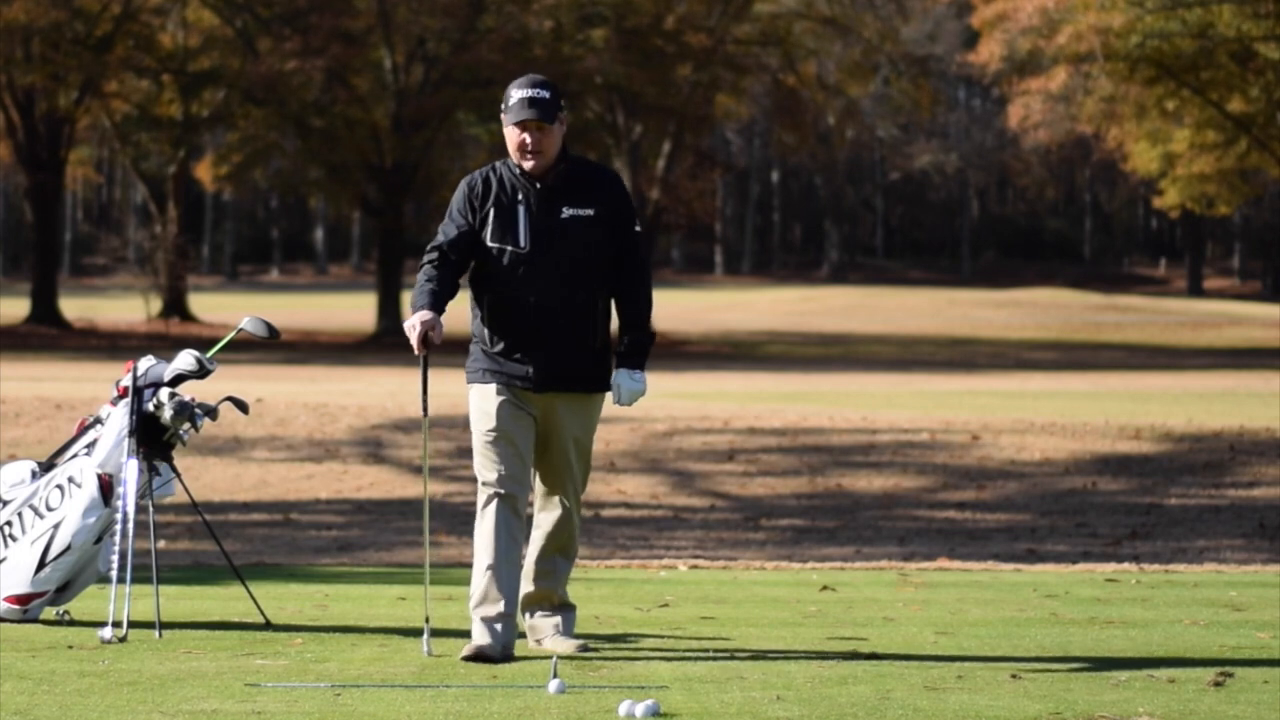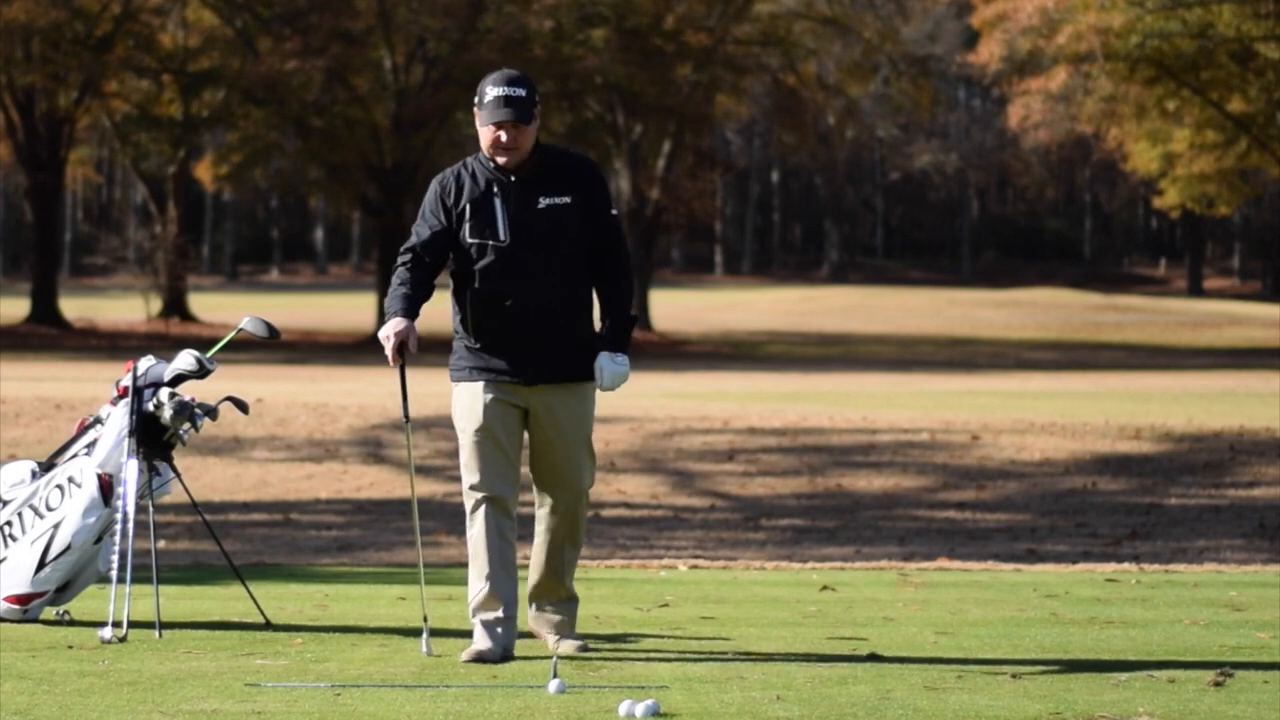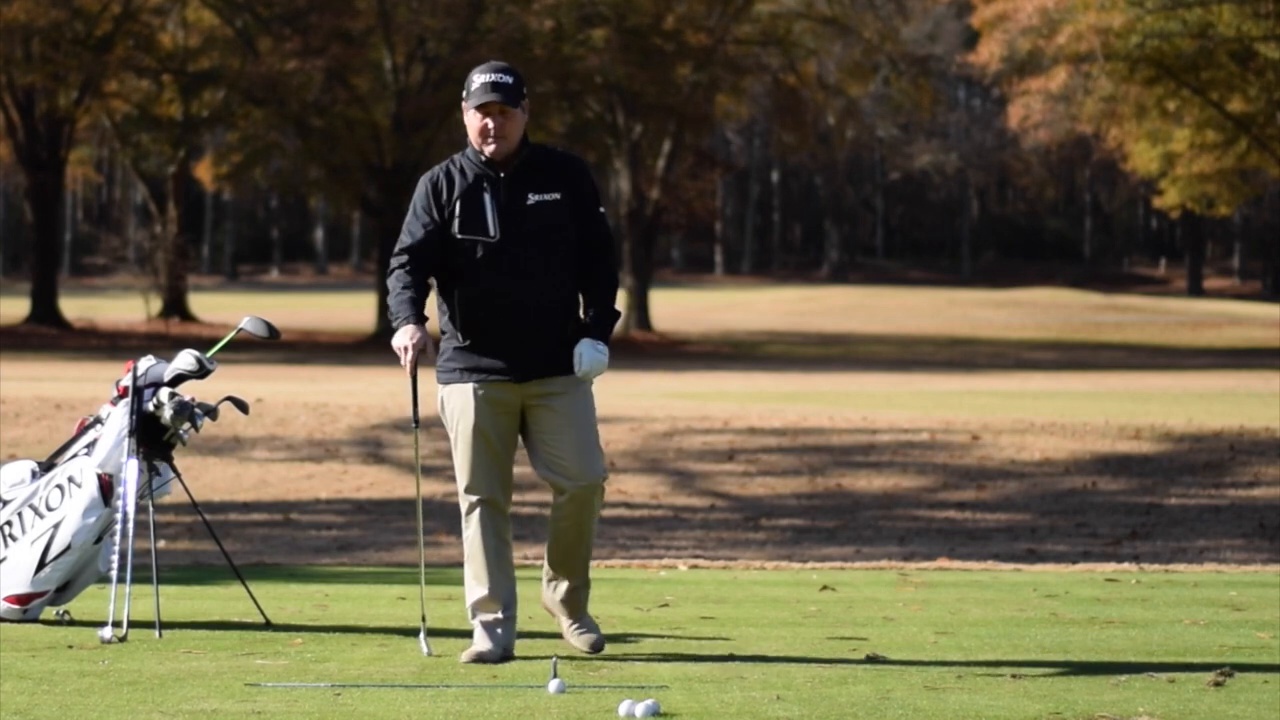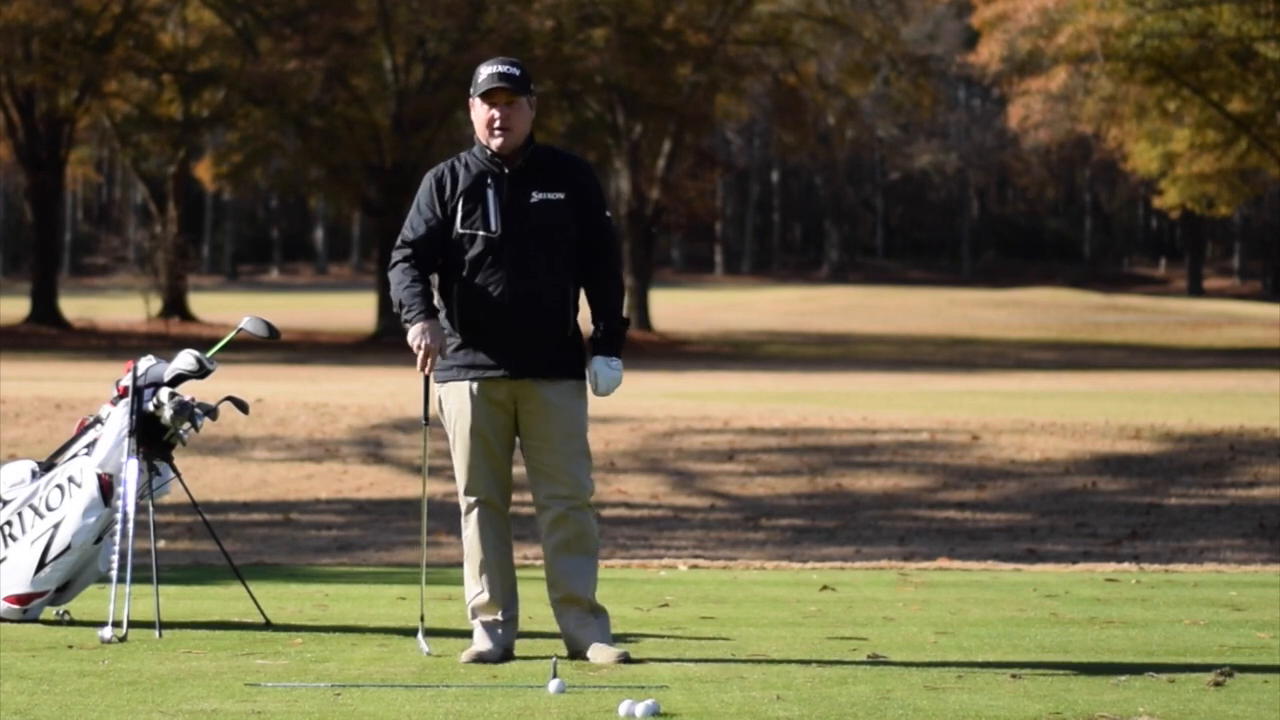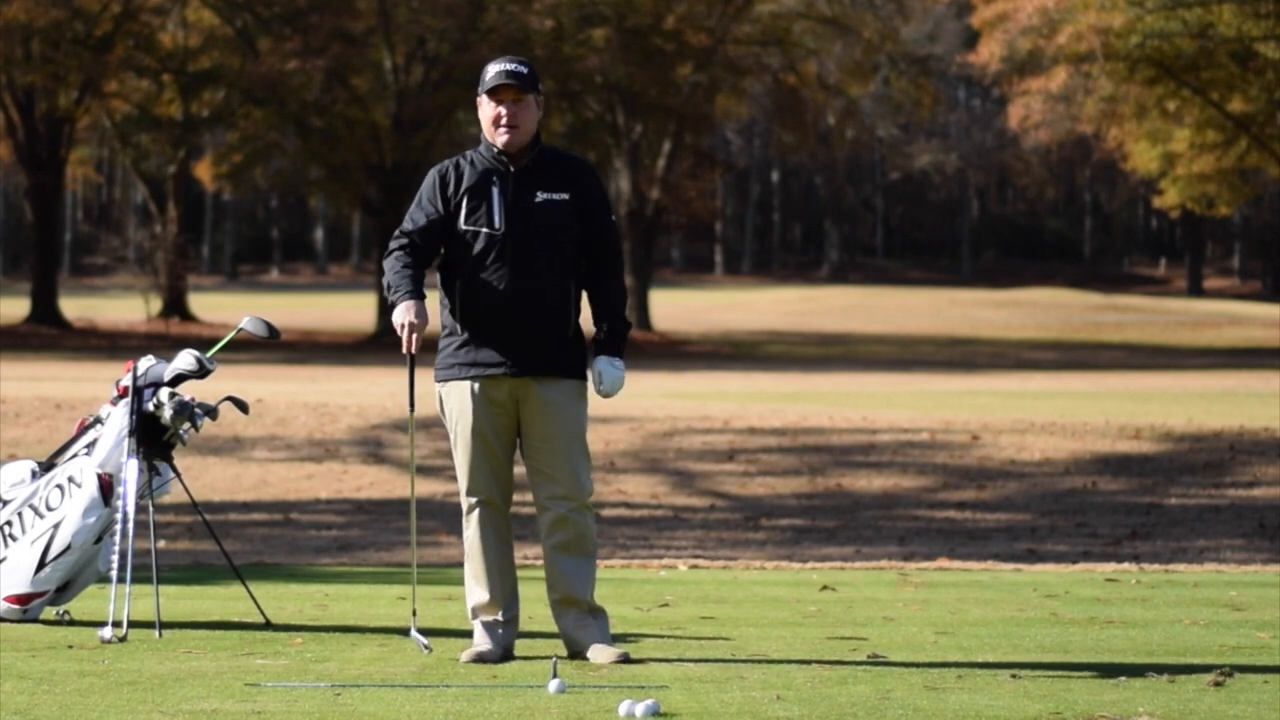
dt=0.3s
person 1, frame 1
left shoulder: (603, 189)
right shoulder: (480, 189)
left elbow: (632, 277)
right elbow: (444, 256)
left wrist: (632, 356)
right wrist: (426, 305)
left hip: (576, 376)
right hip: (499, 372)
left knee: (561, 500)
right knee: (498, 492)
left ankle: (546, 614)
right ankle: (493, 626)
person 1, frame 2
left shoulder: (579, 177)
right shoulder: (453, 186)
left elbow: (612, 261)
right elbow: (419, 258)
left wrist: (615, 338)
right wrist: (400, 313)
left hip: (566, 369)
right hip: (484, 369)
left knee: (567, 494)
right knee: (488, 496)
left ankle: (551, 610)
right ankle: (493, 626)
person 1, frame 3
left shoulder: (566, 174)
right shoulder: (441, 184)
left elbow: (599, 257)
right elbow: (409, 262)
left wrist: (597, 329)
right wrist: (408, 319)
left hip: (557, 365)
right hip: (472, 369)
left knee: (582, 479)
right knee: (483, 499)
left ankle: (565, 593)
right ankle: (492, 627)
person 1, frame 4
left shoulder: (570, 176)
right shoulder: (445, 180)
left elbow: (601, 264)
right elbow: (409, 256)
left wrist: (607, 343)
right wrist: (420, 315)
left hip: (554, 369)
right hip: (470, 368)
left knee: (567, 497)
right knee: (481, 499)
left ankle: (584, 626)
right ankle: (492, 627)
person 1, frame 5
left shoulder: (575, 178)
right shoulder: (450, 178)
left elbow: (605, 267)
right elbow: (406, 246)
left wrist: (611, 346)
right wrist: (407, 295)
left hip: (555, 368)
right hip: (471, 365)
left knee: (567, 498)
right knee: (483, 500)
left ankle: (583, 627)
right ankle: (493, 627)
